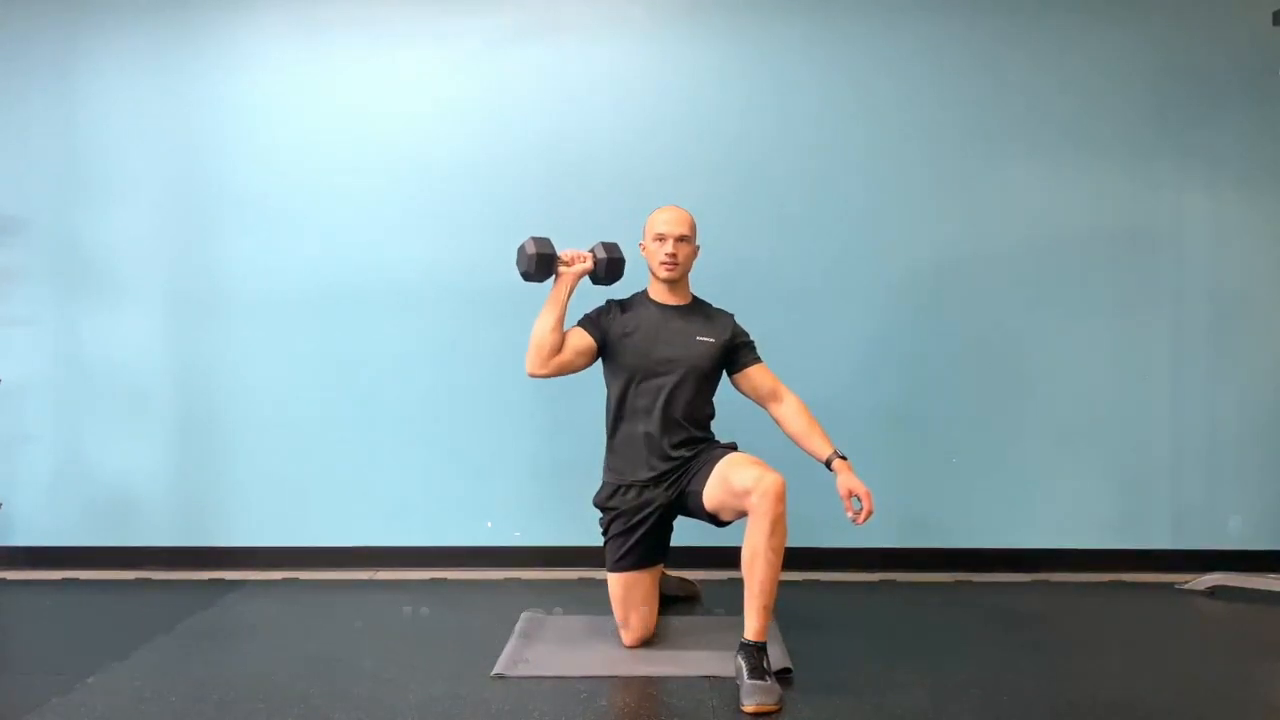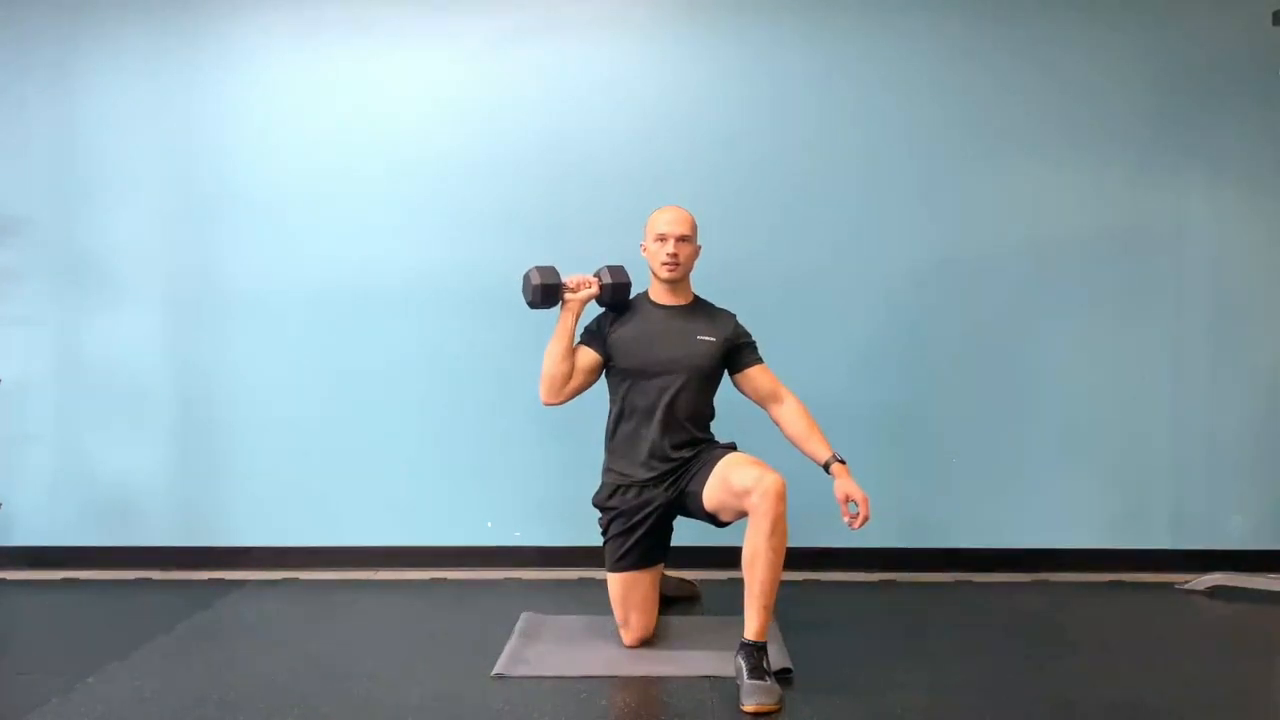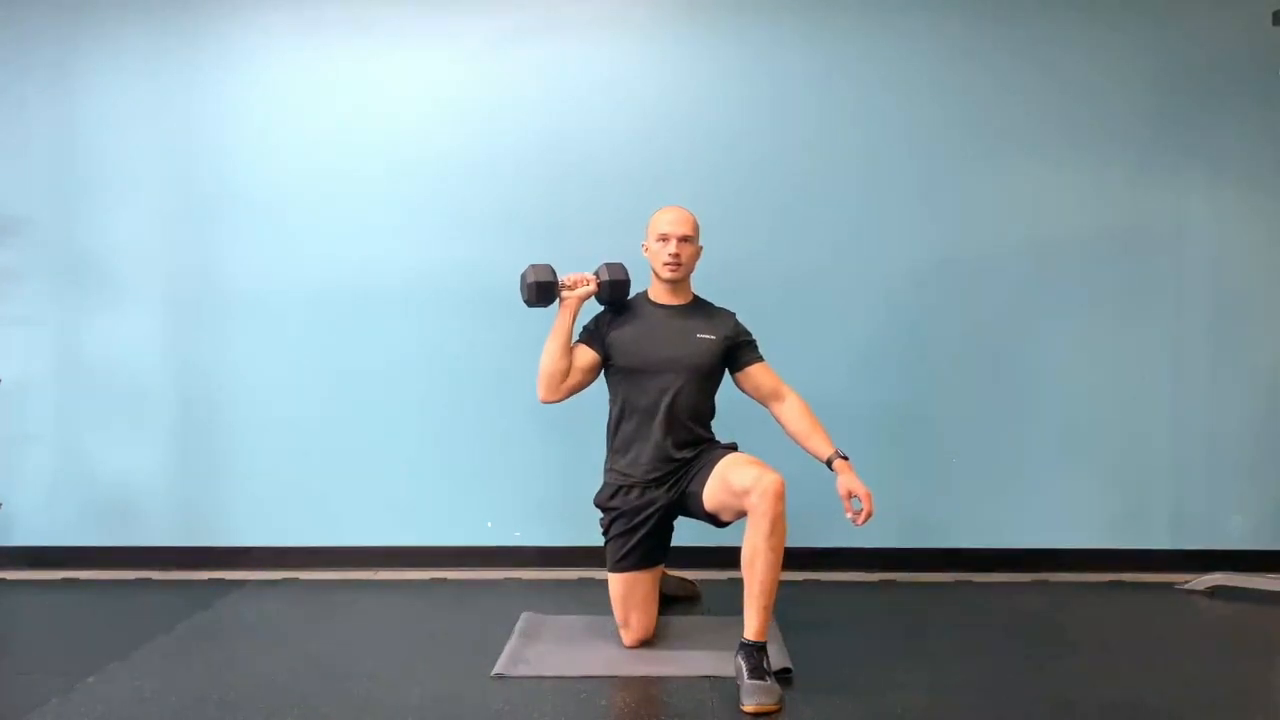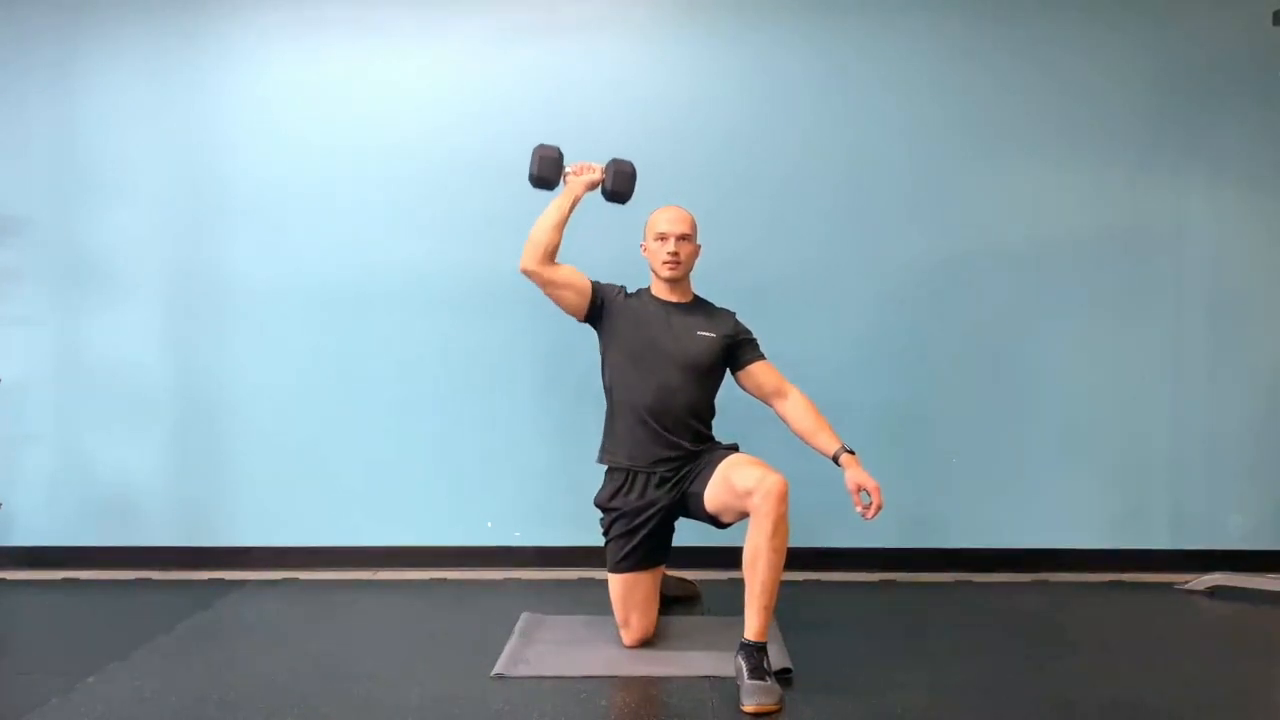
dt=0.4s
person 1, frame 1
left shoulder: (721, 327)
right shoulder: (614, 318)
left elbow: (778, 398)
right elbow: (540, 363)
left wrist: (837, 463)
right wrist: (564, 284)
left hip: (697, 465)
right hip: (631, 482)
left knee: (768, 486)
right knee: (635, 635)
left ankle: (752, 651)
right ankle: (655, 579)
person 1, frame 2
left shoulder: (722, 326)
right shoulder: (614, 321)
left elbow: (778, 400)
right elbow: (553, 392)
left wrist: (835, 466)
right wrist: (569, 312)
left hip: (697, 464)
right hip: (631, 482)
left knee: (768, 487)
right knee: (634, 636)
left ankle: (753, 651)
right ankle: (652, 578)
person 1, frame 3
left shoulder: (722, 326)
right shoulder: (614, 321)
left elbow: (779, 398)
right elbow: (550, 389)
left wrist: (839, 463)
right wrist: (568, 309)
left hip: (698, 465)
right hip: (632, 482)
left knee: (767, 487)
right knee: (634, 635)
left ankle: (752, 651)
right ankle: (653, 577)
person 1, frame 4
left shoulder: (722, 326)
right shoulder: (614, 306)
left elbow: (782, 395)
right elbow: (534, 264)
left wrist: (845, 458)
right wrist: (572, 192)
left hip: (699, 467)
right hip: (632, 482)
left knee: (769, 488)
right knee: (635, 636)
left ankle: (753, 652)
right ankle: (656, 576)
